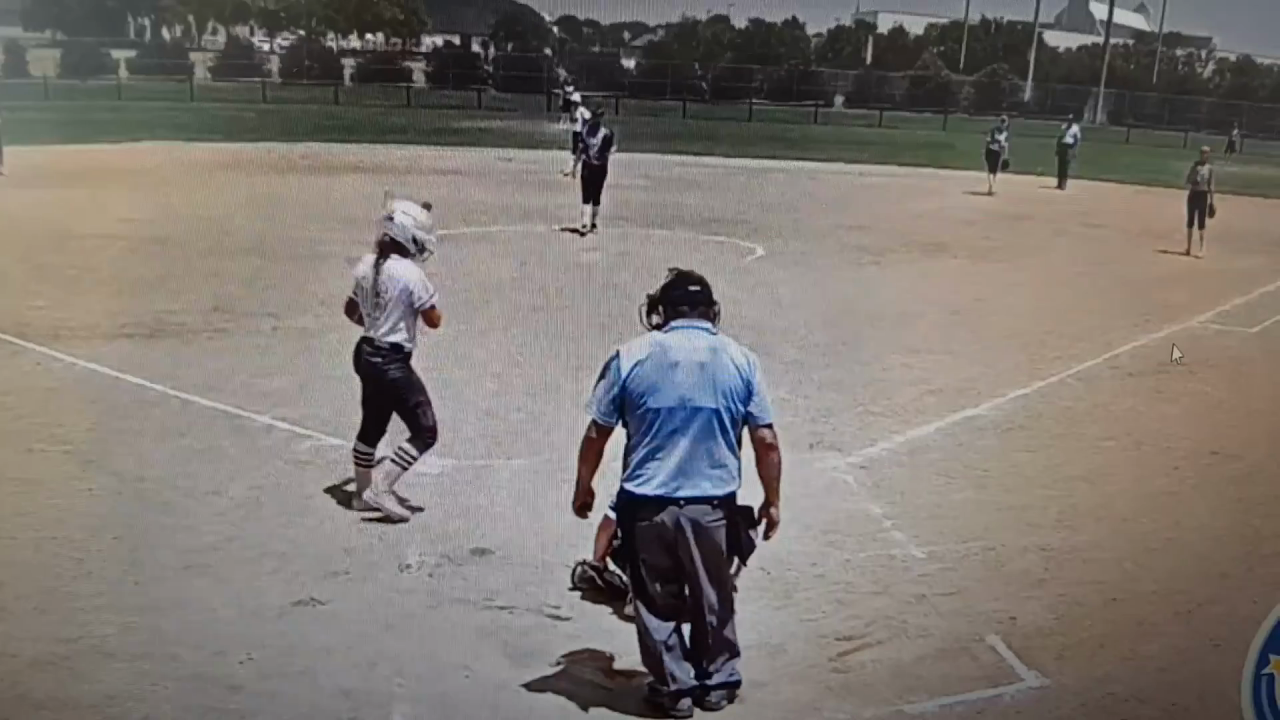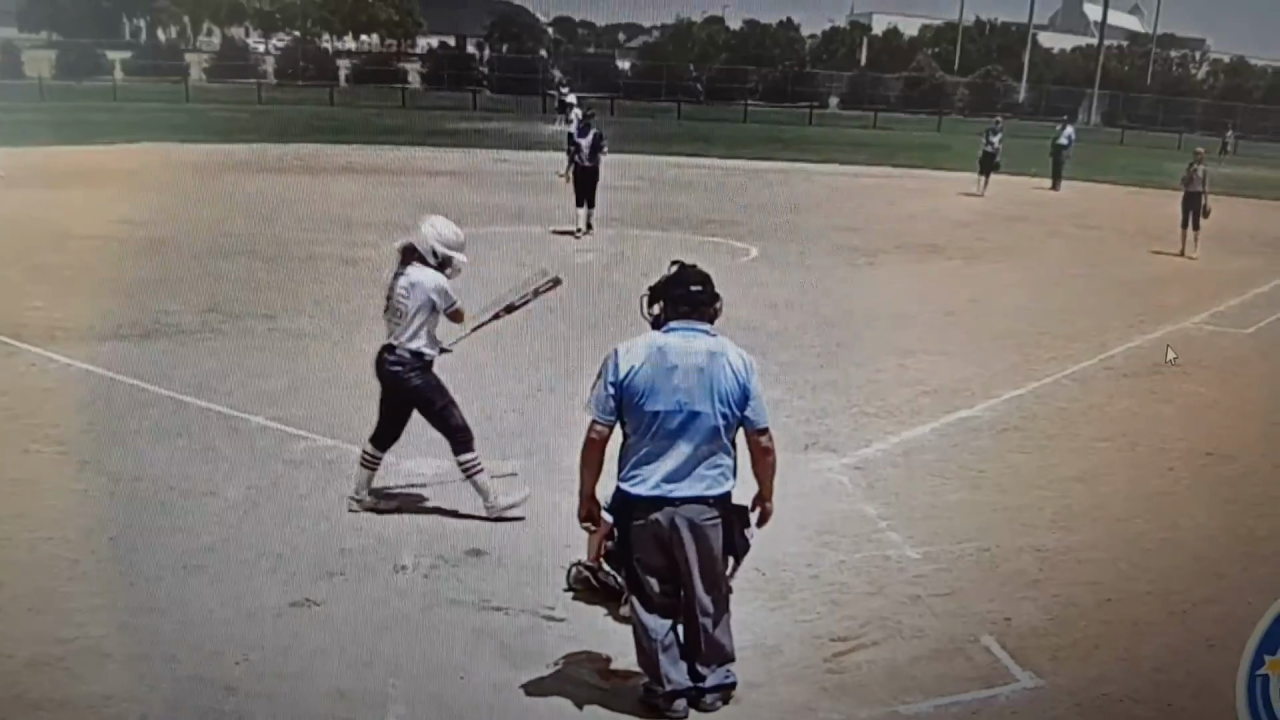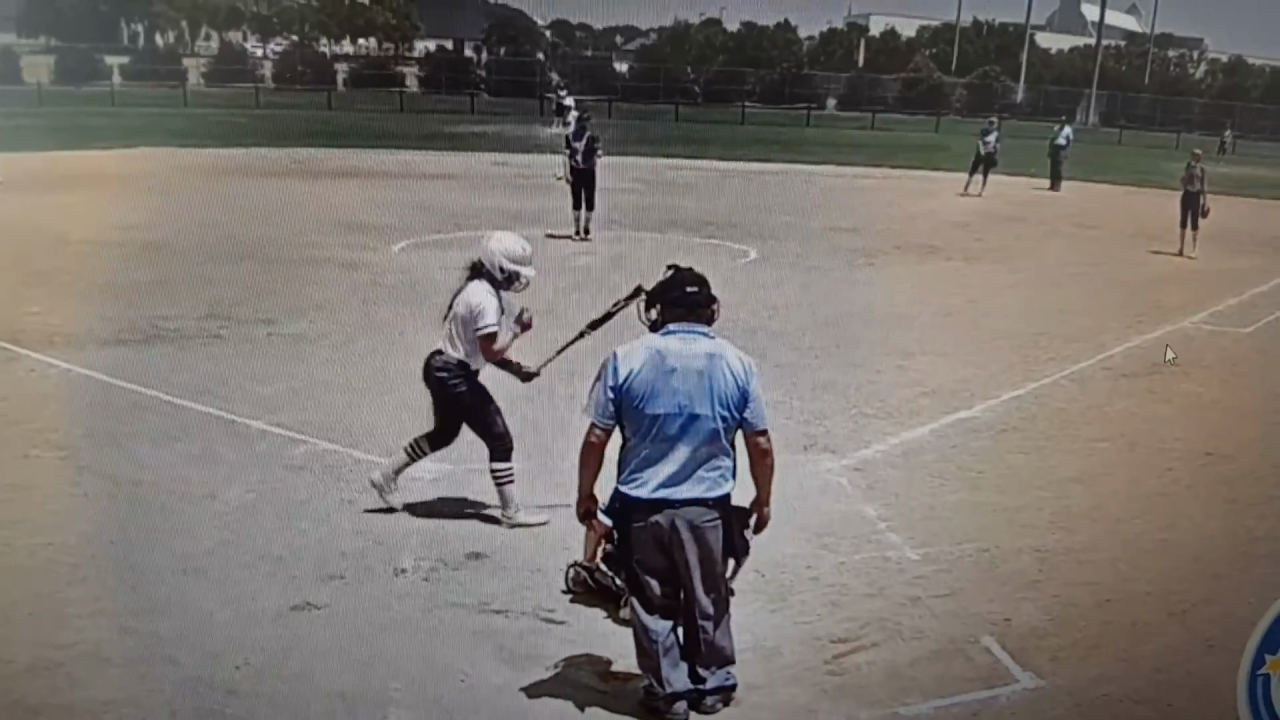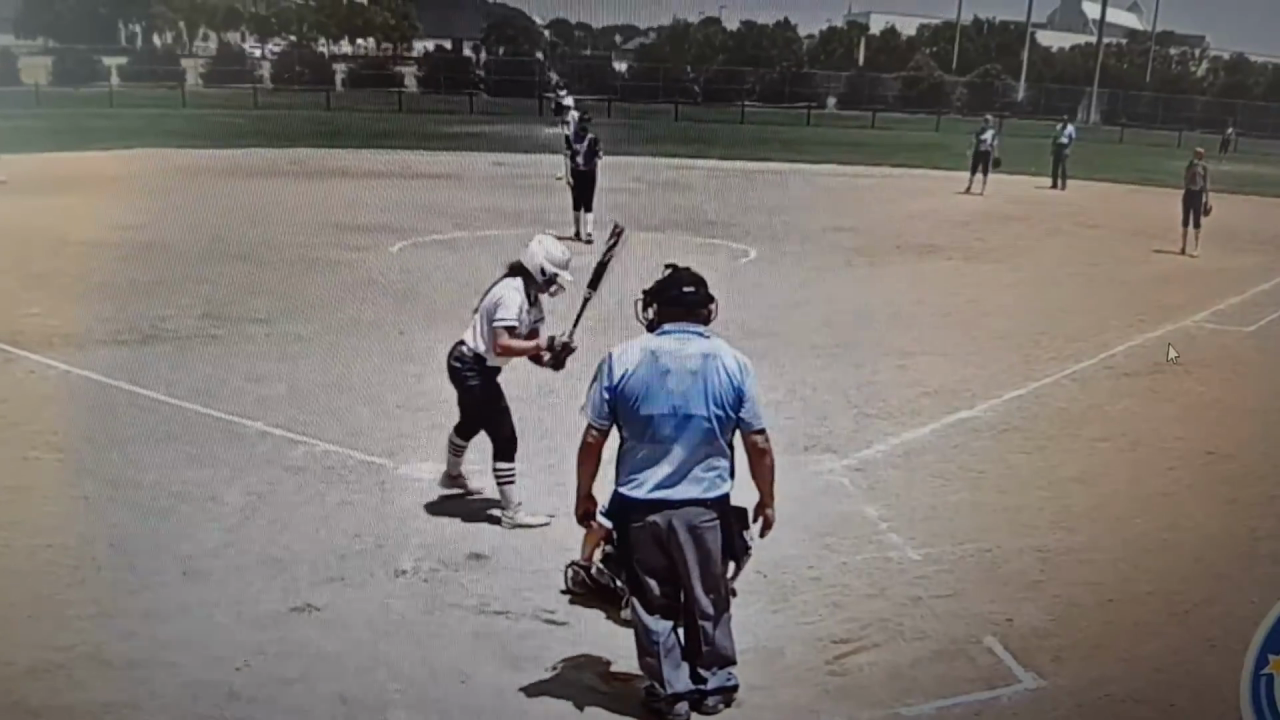
dt=0.3s
person 1, frame 1
left shoulder: (631, 355)
right shoulder: (740, 359)
left elbow: (596, 434)
right elbow: (766, 441)
left wrist: (583, 487)
right wrist: (772, 500)
left hip: (646, 503)
right hip: (712, 503)
left knee: (657, 602)
right knee: (713, 600)
right ankle: (717, 682)
person 1, frame 2
left shoulder: (627, 356)
right shoulder: (737, 361)
left elbow: (598, 435)
right elbow: (762, 443)
left wrist: (587, 496)
right wrist: (765, 493)
left hip: (642, 504)
right hip: (708, 505)
left knee: (653, 603)
right knee: (708, 600)
right ankle: (712, 683)
person 1, frame 3
left shoulder: (626, 359)
right shoulder: (736, 363)
left elbow: (596, 437)
right elbow: (760, 445)
left wrist: (585, 494)
right wrist: (763, 498)
left hip: (641, 506)
right hip: (707, 506)
left knee: (653, 604)
right knee: (708, 601)
person 1, frame 4
left shoulder: (622, 359)
right shoulder: (733, 363)
left elbow: (593, 439)
right elbow: (758, 444)
left wrist: (584, 495)
right wrist: (766, 500)
left hip: (640, 507)
right hip: (706, 507)
left knee: (654, 606)
right knee: (709, 602)
person 2, frame 1
left shoulder: (366, 265)
right shoulder: (411, 274)
left elbow: (351, 310)
right elbow: (434, 321)
right wrist: (427, 299)
left hip: (367, 354)
right hip: (392, 361)
left knee: (372, 426)
right knee: (425, 431)
left ankle: (363, 493)
right ankle: (381, 490)
person 2, frame 2
left shoulder: (400, 273)
right shoulder: (433, 281)
right elbow: (458, 317)
left hip: (390, 363)
right hip: (413, 370)
left knee: (387, 431)
right knee: (460, 434)
left ankle: (361, 494)
right ankle: (493, 501)
person 2, frame 3
left shoulder: (485, 290)
right shoulder: (485, 298)
left elbow: (483, 347)
right elbow: (494, 351)
left wrist: (514, 367)
right wrist: (516, 329)
left hip: (440, 370)
right hip: (456, 377)
left knee: (444, 433)
right knee: (500, 440)
left ankle: (387, 477)
right ankle: (512, 512)
person 2, frame 4
left shoulder: (531, 298)
right shoulder: (511, 295)
left elbow: (530, 348)
right elbow: (502, 346)
left wrist: (550, 358)
right wrist: (544, 345)
left hip: (469, 365)
right hip: (471, 369)
left knee: (471, 422)
right knee: (504, 438)
left ankle: (453, 475)
right ankle: (511, 512)
